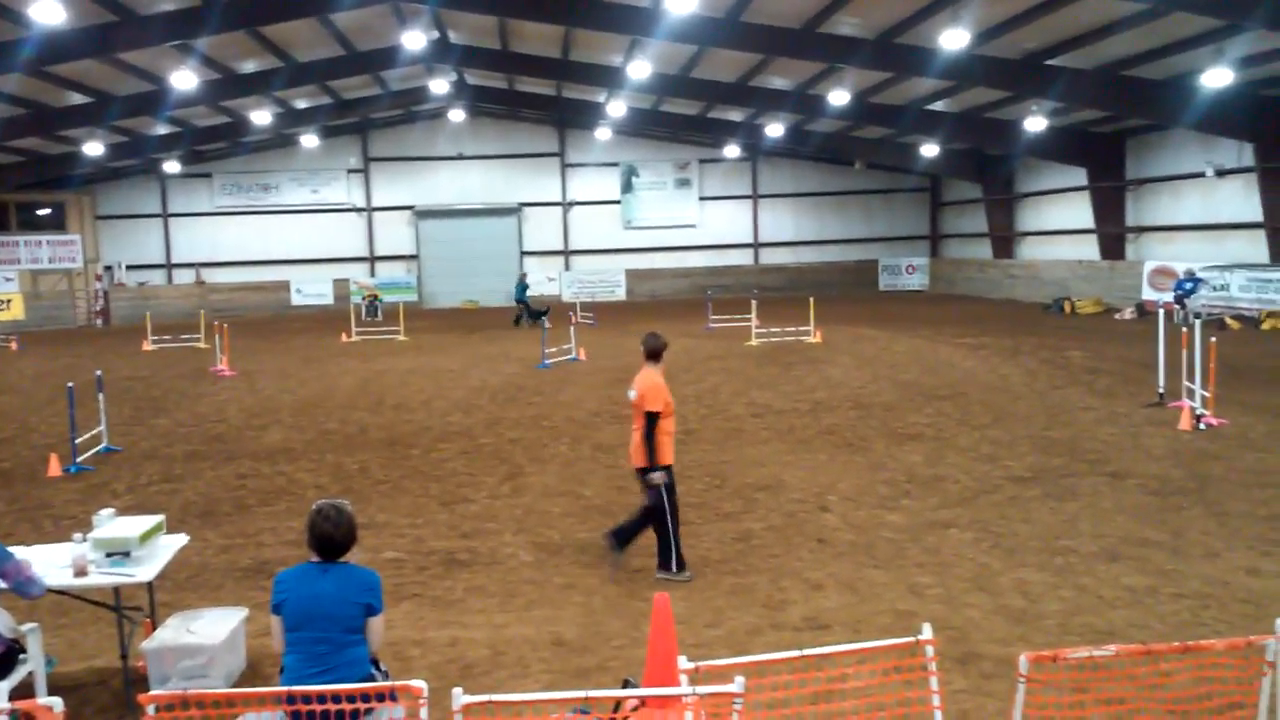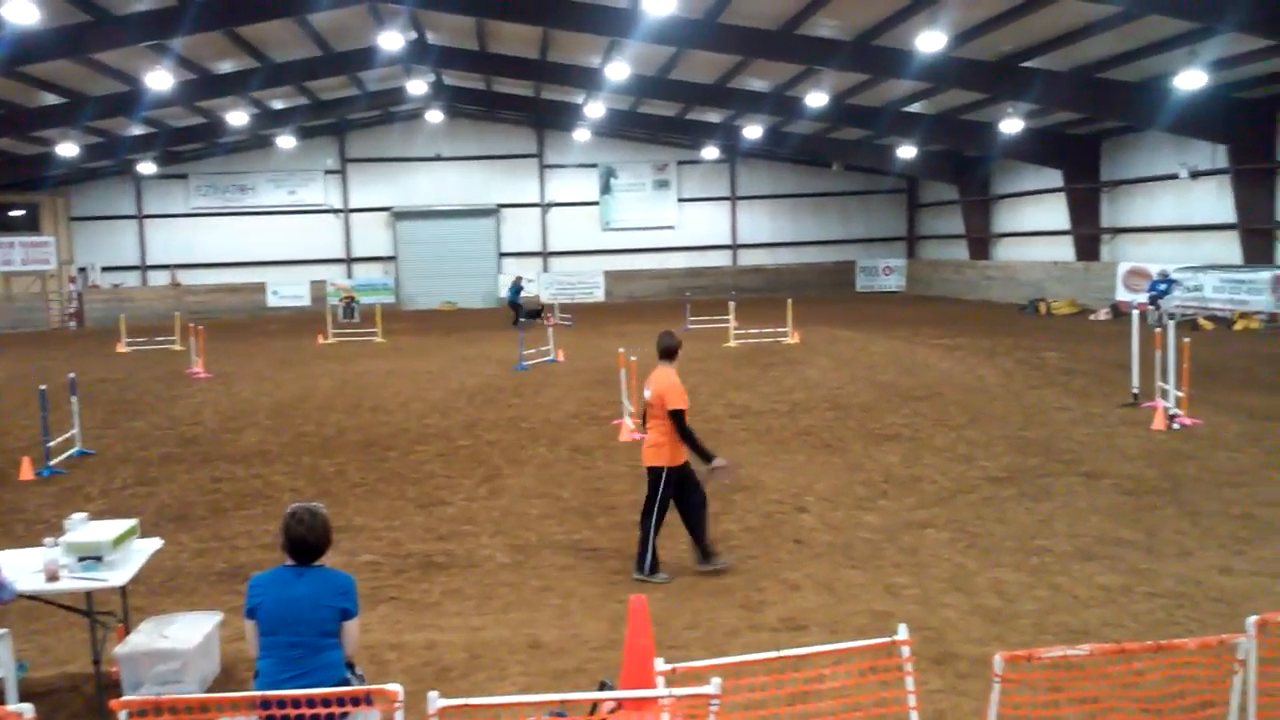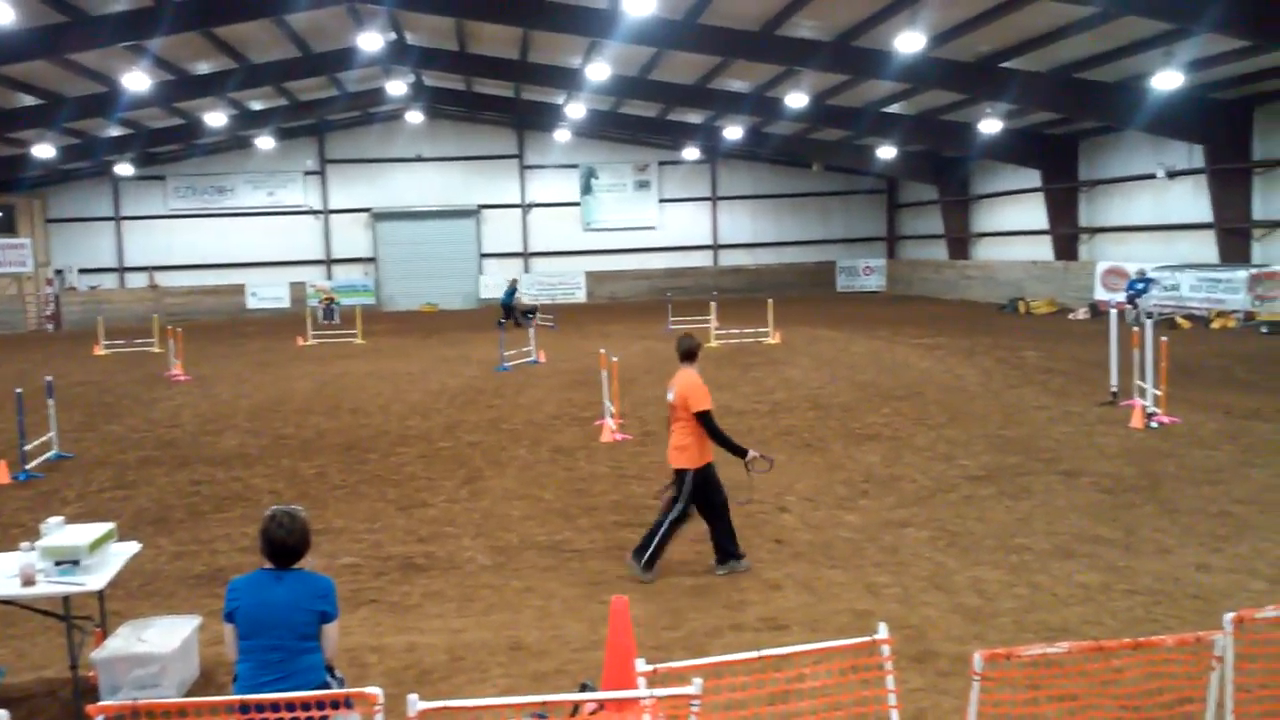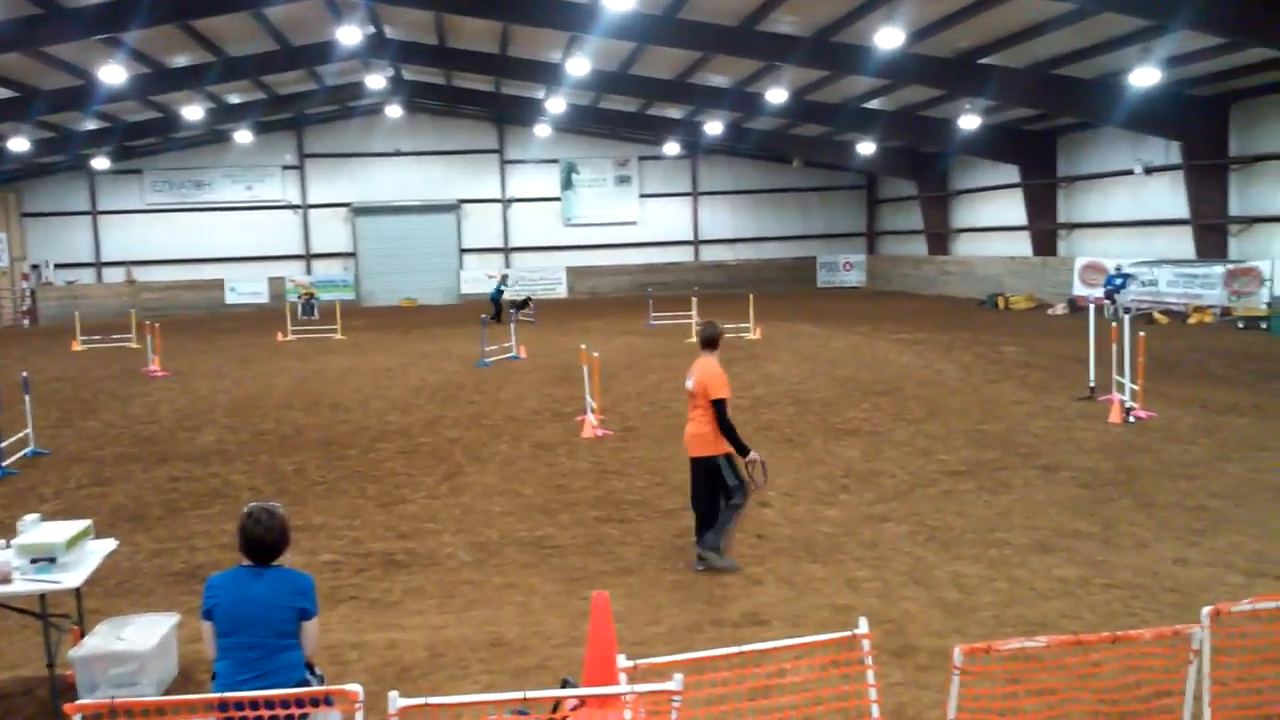
dt=0.2s
person 1, frame 1
left shoulder: (641, 379)
right shoulder: (655, 384)
right elbow: (649, 430)
right wrist: (655, 468)
left hip: (647, 458)
right hip: (656, 459)
left knee: (657, 506)
right knee: (666, 510)
left ankle: (619, 539)
right ankle: (670, 566)
person 1, frame 2
left shoulder: (653, 378)
right shoulder: (671, 383)
left elbow: (646, 417)
right elbow: (682, 429)
right wrist: (710, 458)
left hip: (663, 455)
right hip: (665, 458)
left knee: (695, 500)
right knee: (655, 512)
left ankle: (706, 557)
right ankle: (646, 568)
person 1, frame 3
left shoulder: (677, 381)
right shoulder: (694, 385)
right elbow: (711, 428)
right wrist: (742, 452)
left hip: (693, 458)
right hip: (691, 459)
left knee: (716, 504)
right knee: (677, 512)
left ankle: (729, 558)
right ankle: (642, 559)
person 1, frame 4
left shoulder: (696, 368)
right shoulder: (714, 373)
right elbow: (722, 419)
right wrist: (745, 451)
left hip: (697, 443)
right hip: (711, 446)
left knee: (705, 501)
right knee: (737, 493)
left ankle: (706, 555)
right ankle: (711, 545)
person 2, frame 1
left shoulder: (283, 581)
right shoulder: (368, 581)
left elbow: (280, 647)
right elbow: (374, 647)
right hip: (354, 686)
right knee: (379, 674)
person 2, frame 2
left shoulder: (258, 585)
right shoulder: (343, 584)
left elbow: (255, 651)
right elbow: (349, 650)
right hip: (329, 688)
right knee: (351, 673)
person 2, frame 3
left shoulder: (237, 588)
right shoulder: (322, 587)
left elbow: (233, 655)
right elbow: (329, 654)
left hip: (252, 695)
right hip: (309, 690)
right knee: (335, 680)
person 2, frame 4
left shoulder: (215, 586)
right shoulder: (302, 584)
left elbow: (212, 653)
right elbow: (309, 651)
right hip: (288, 690)
right knee: (314, 677)
